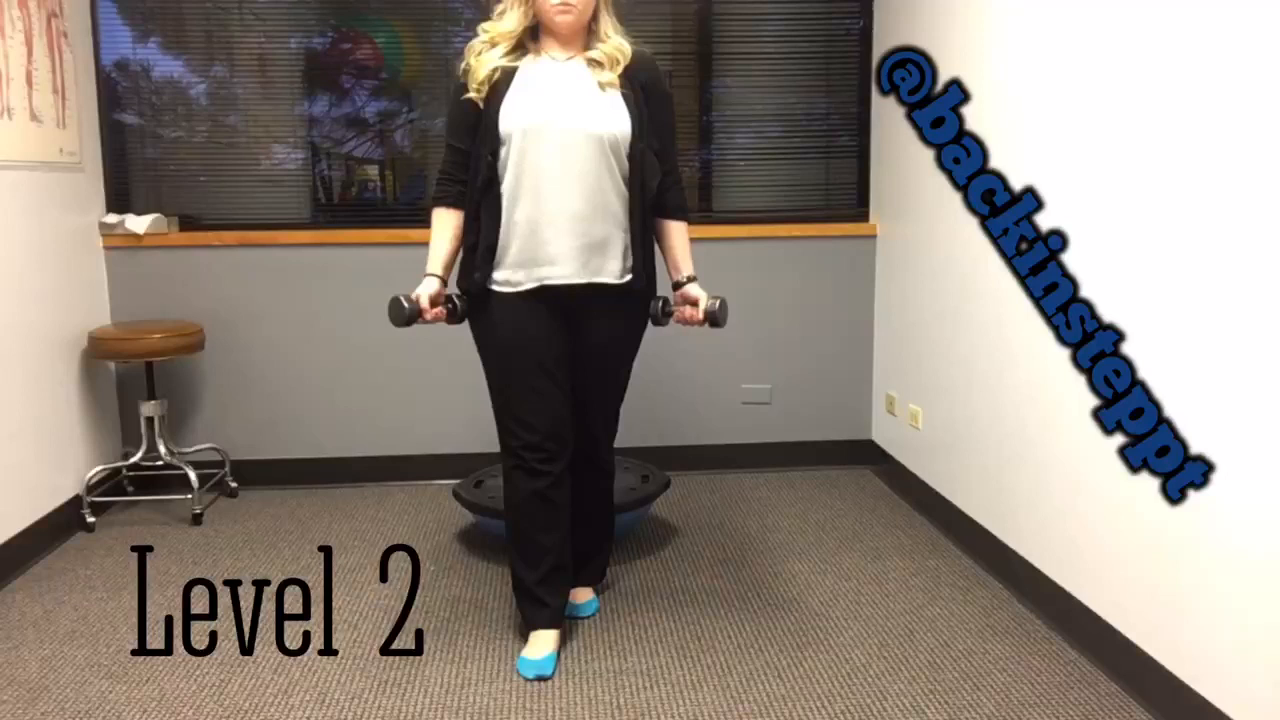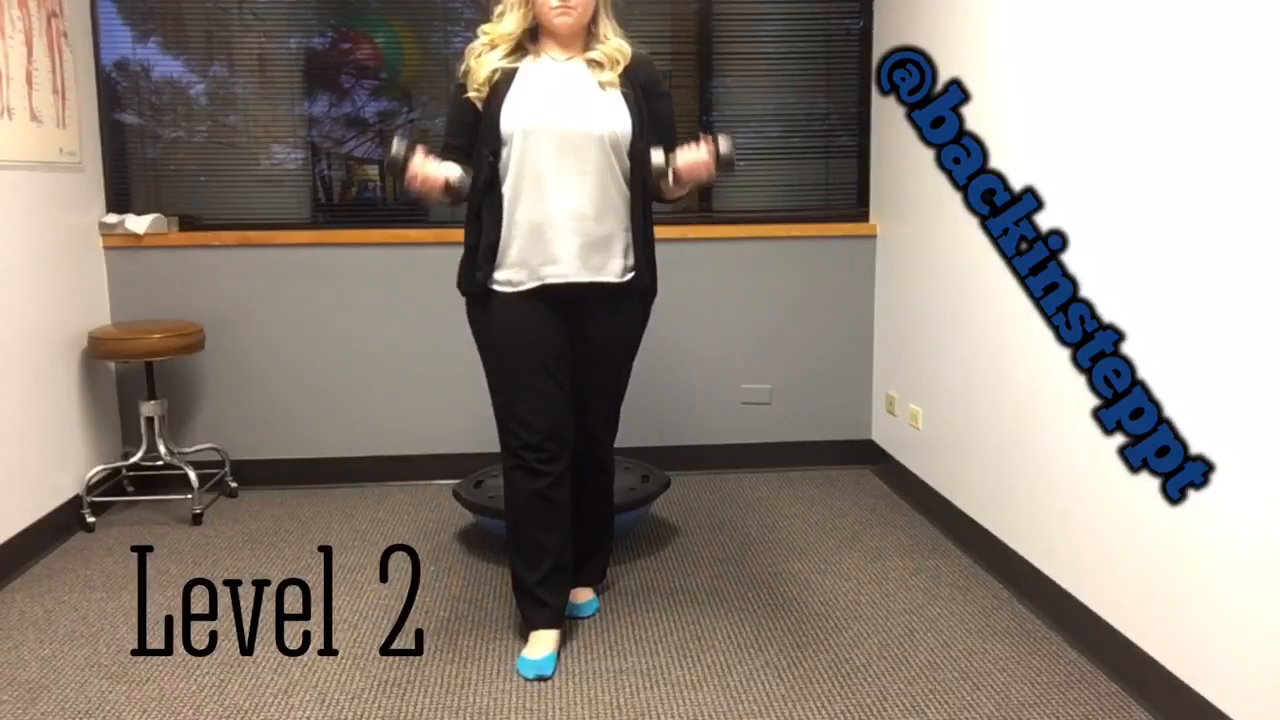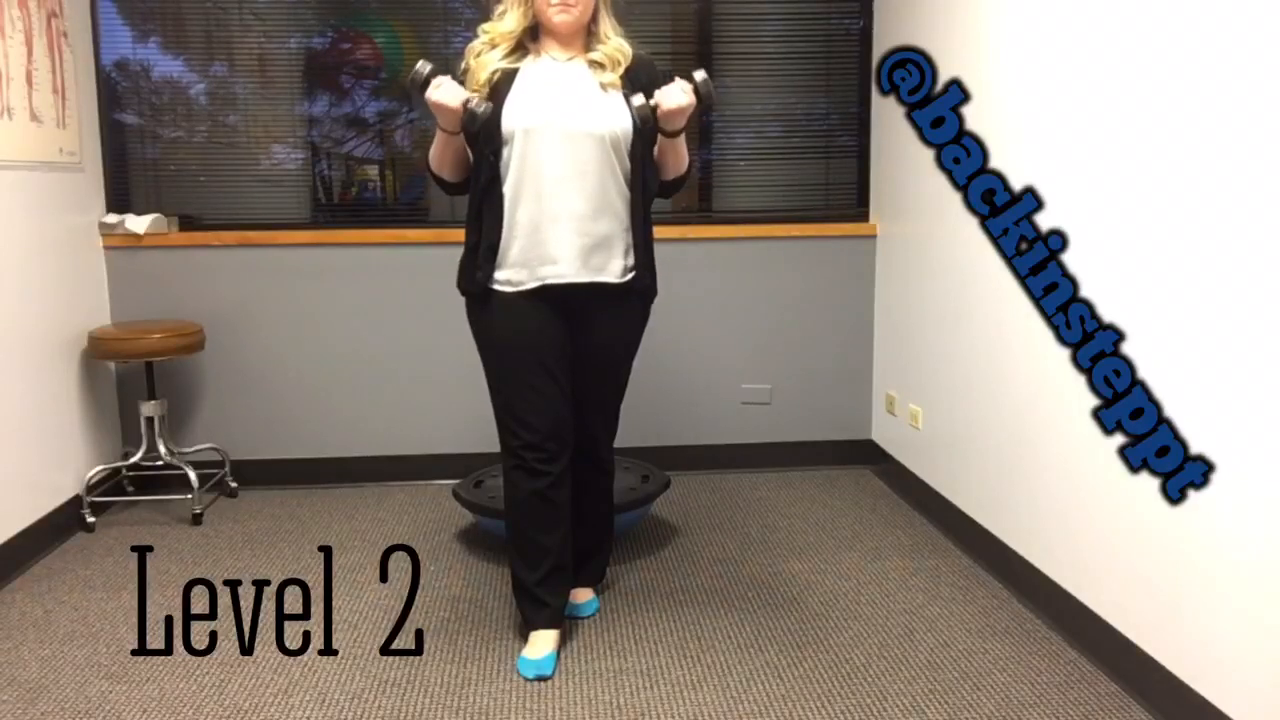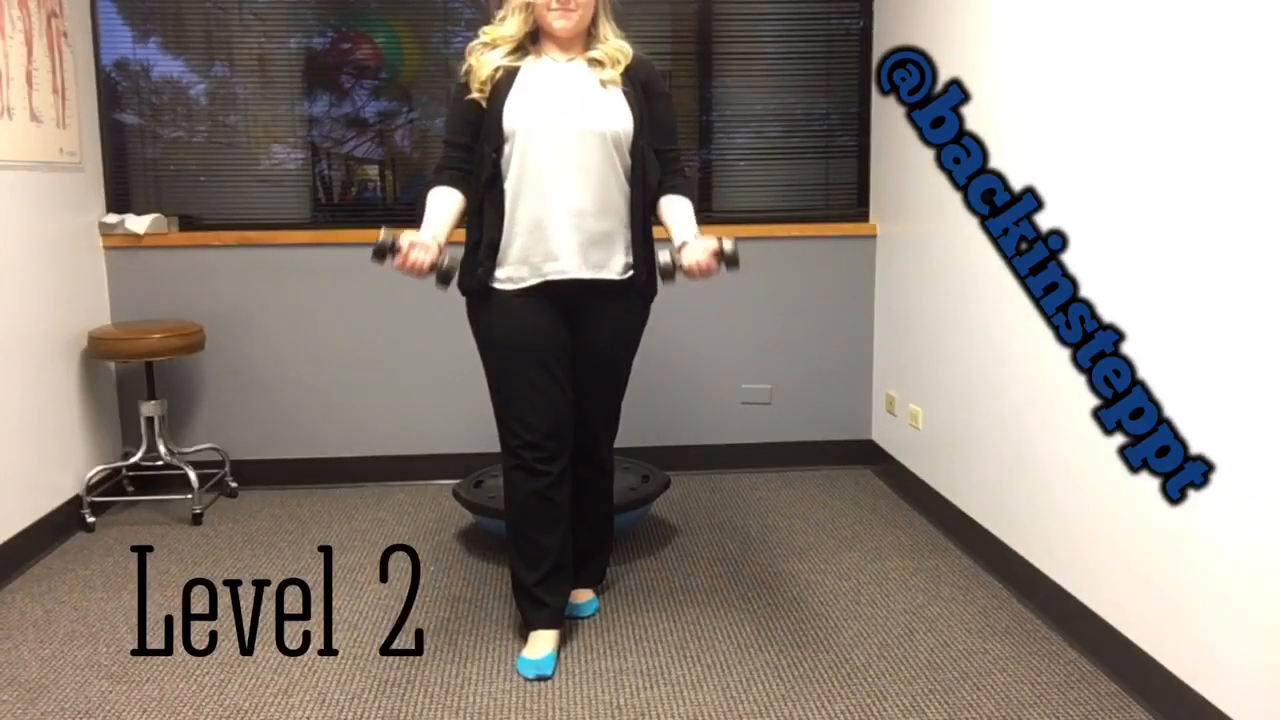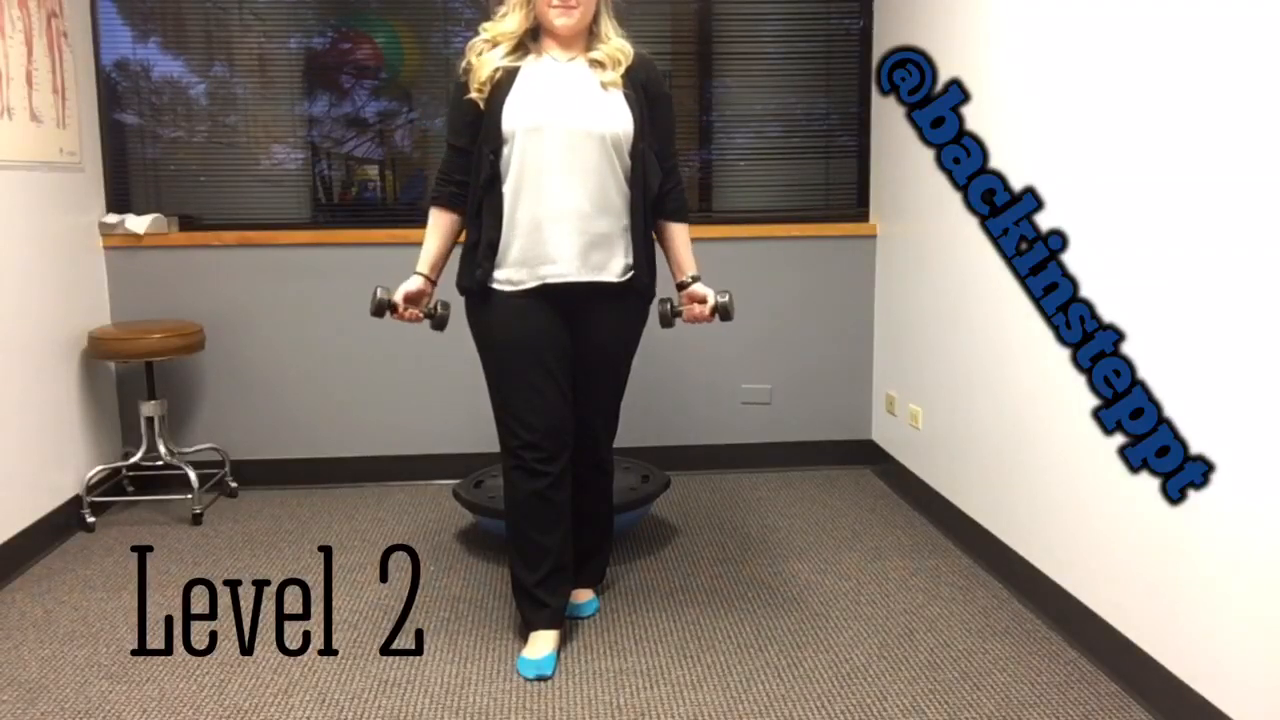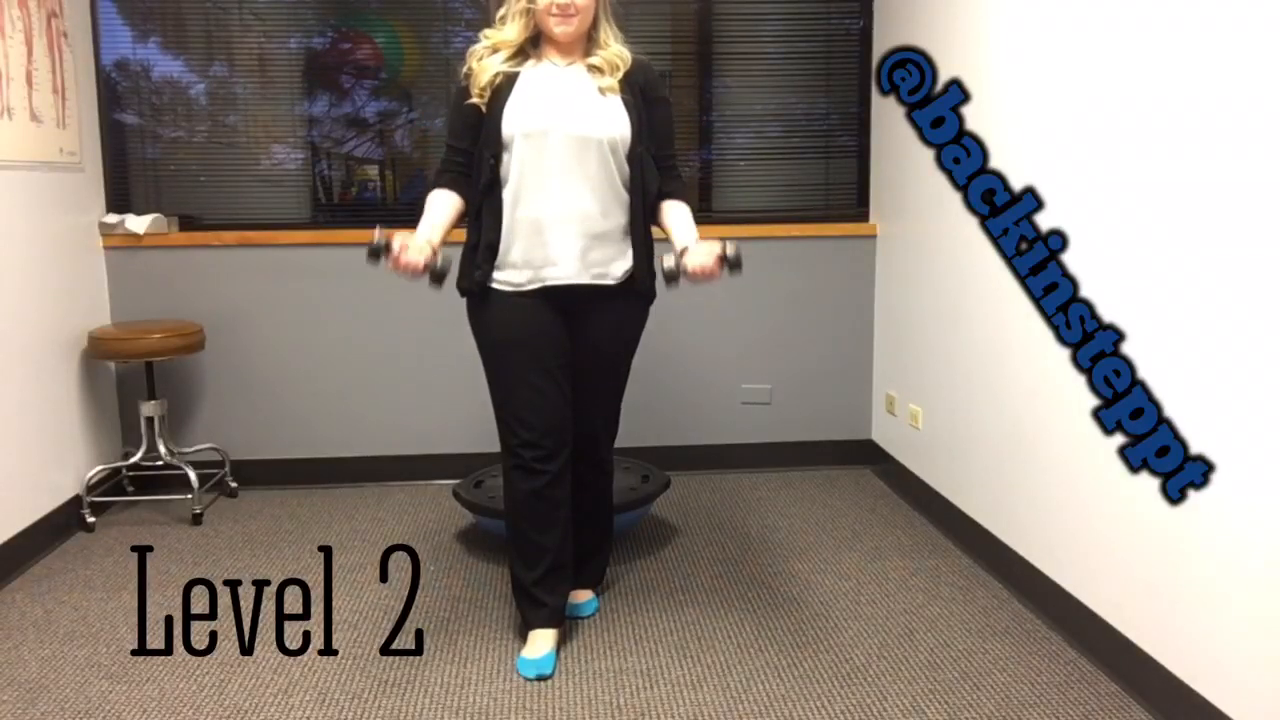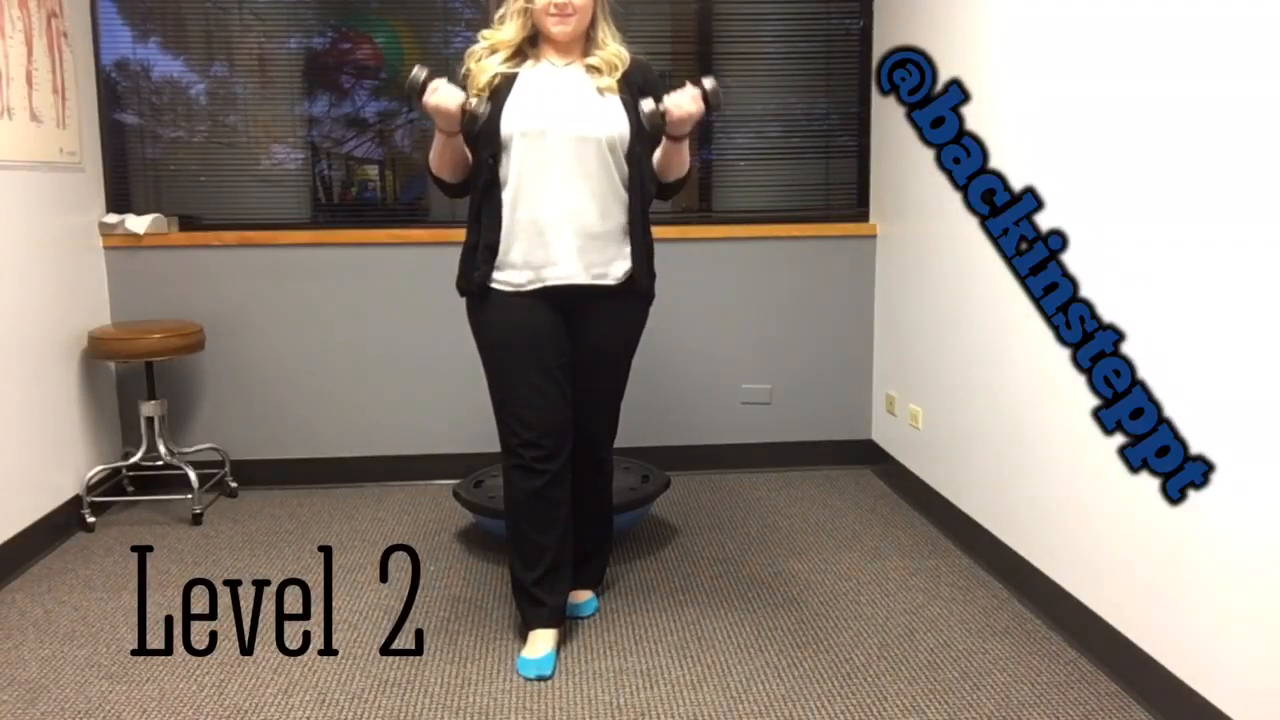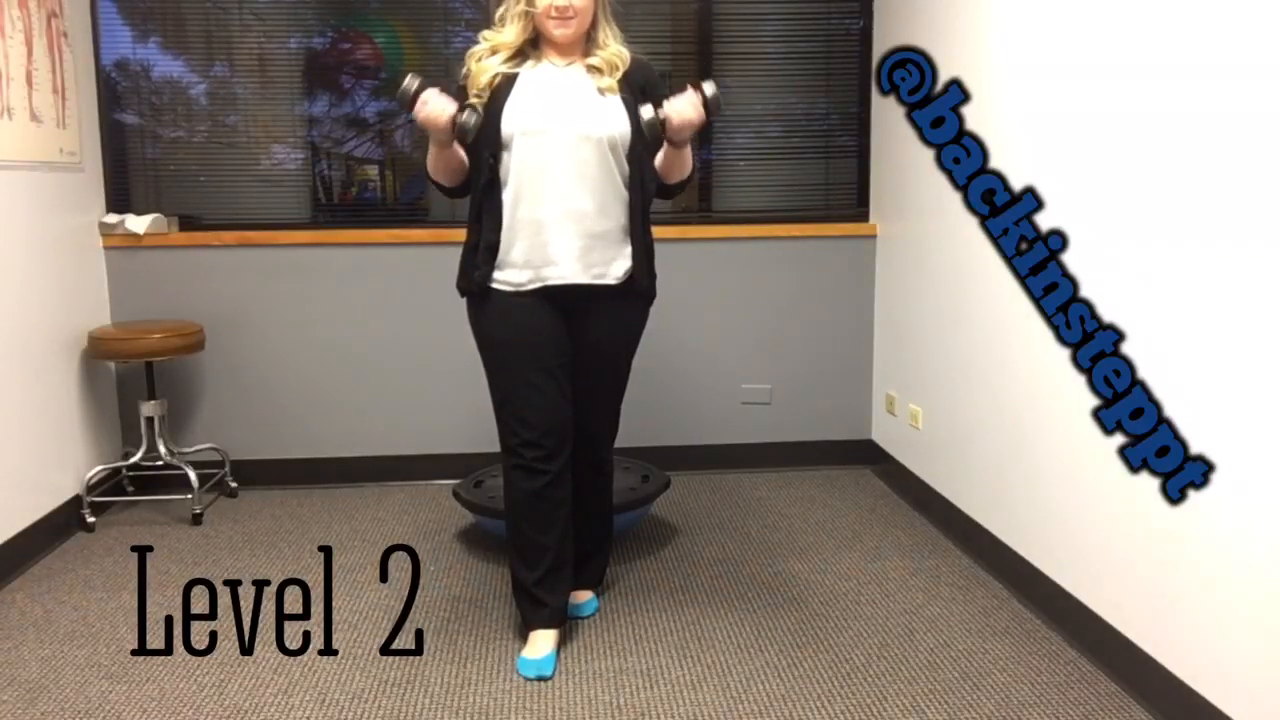
dt=0.4s
person 1, frame 1
left shoulder: (636, 72)
right shoulder: (490, 69)
left elbow: (664, 185)
right elbow: (456, 179)
left wrist: (684, 277)
right wrist: (436, 274)
left hip: (610, 290)
right hip: (515, 291)
left knee: (593, 440)
right knee: (532, 448)
left ankle: (584, 576)
right ankle: (542, 615)
person 1, frame 2
left shoulder: (634, 72)
right shoulder: (489, 69)
left elbow: (658, 181)
right elbow: (464, 171)
left wrist: (687, 170)
right wrist: (436, 175)
left hip: (611, 287)
right hip: (515, 289)
left knee: (593, 437)
right knee: (533, 446)
left ankle: (584, 575)
right ankle: (542, 615)
person 1, frame 3
left shoulder: (633, 72)
right shoulder: (490, 68)
left elbow: (664, 177)
right elbow: (454, 173)
left wrist: (675, 131)
right wrist: (446, 129)
left hip: (611, 288)
right hip: (515, 289)
left knee: (593, 438)
right knee: (533, 447)
left ankle: (584, 575)
right ankle: (542, 615)
person 1, frame 4
left shoulder: (634, 74)
right shoulder: (489, 71)
left elbow: (665, 174)
right elbow: (457, 170)
left wrist: (689, 240)
right wrist: (431, 237)
left hip: (611, 286)
right hip: (514, 288)
left knee: (593, 438)
right knee: (533, 446)
left ankle: (585, 576)
right ankle: (542, 614)
person 1, frame 5
left shoulder: (635, 73)
right shoulder: (489, 69)
left elbow: (664, 185)
right elbow: (456, 180)
left wrist: (687, 277)
right wrist: (425, 274)
left hip: (611, 288)
right hip: (514, 290)
left knee: (592, 439)
right knee: (533, 448)
left ankle: (585, 577)
right ankle: (543, 615)
person 1, frame 6
left shoulder: (635, 77)
right shoulder: (490, 73)
left elbow: (663, 177)
right elbow: (459, 172)
left wrist: (689, 240)
right wrist: (427, 235)
left hip: (610, 289)
right hip: (515, 290)
left knee: (592, 438)
right knee: (533, 446)
left ankle: (584, 577)
right ankle: (541, 615)
person 1, frame 7
left shoulder: (631, 76)
right shoulder: (491, 71)
left elbow: (662, 182)
right elbow: (456, 180)
left wrist: (678, 133)
right wrist: (445, 128)
left hip: (609, 288)
right hip: (513, 289)
left knee: (592, 438)
right knee: (532, 446)
left ankle: (583, 577)
right ankle: (541, 615)
person 1, frame 8
left shoulder: (633, 75)
right shoulder: (490, 73)
left elbow: (664, 178)
right elbow: (456, 177)
left wrist: (684, 140)
right wrist: (436, 137)
left hip: (610, 289)
right hip: (514, 290)
left knee: (593, 438)
right knee: (532, 446)
left ankle: (585, 577)
right ankle: (542, 614)
